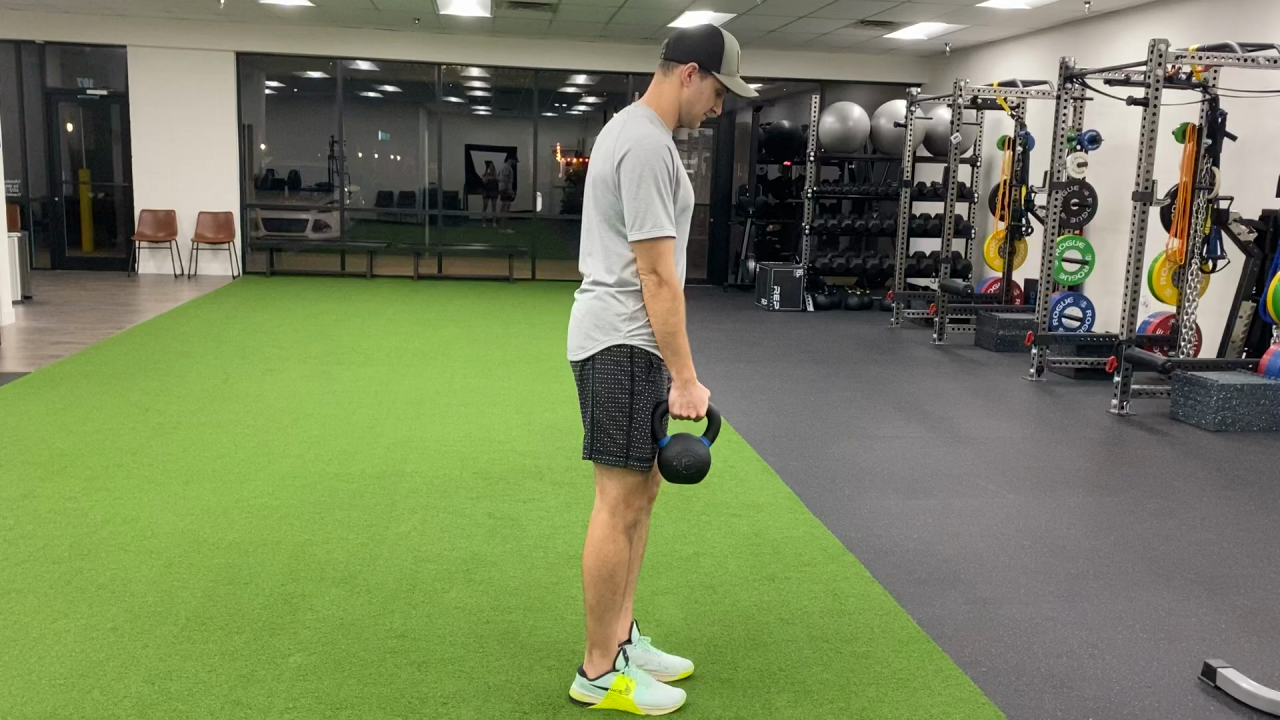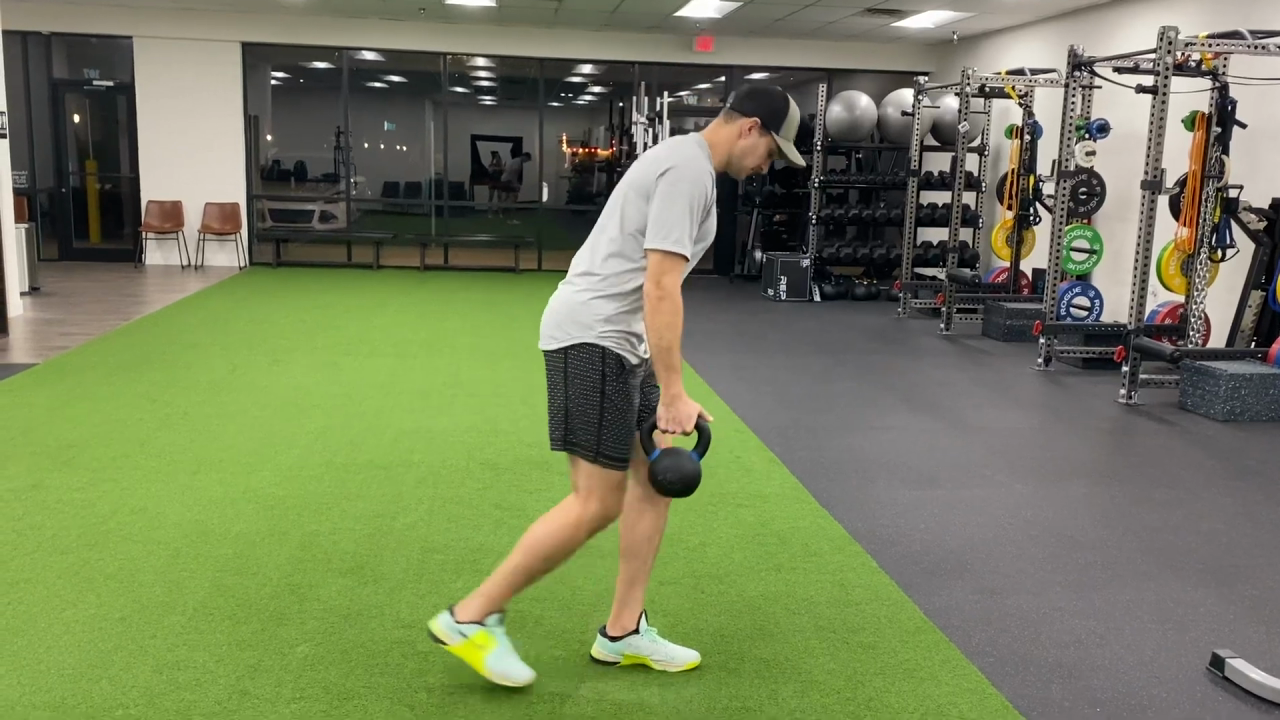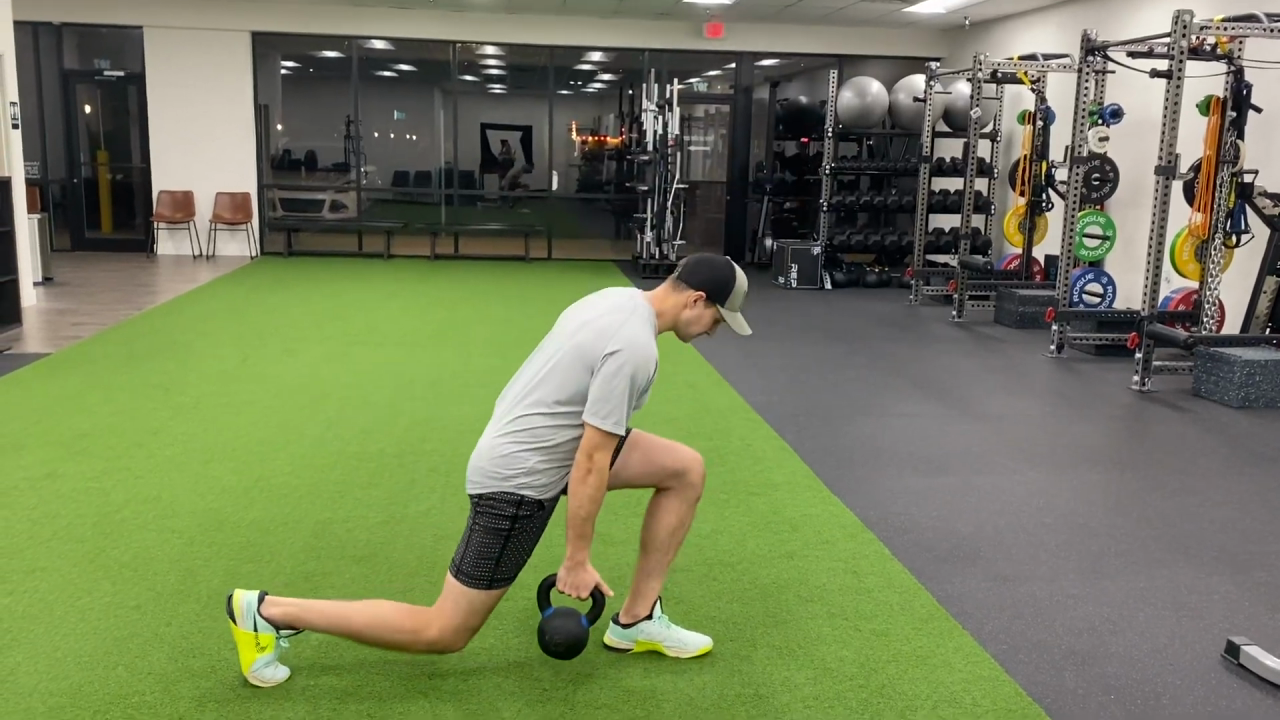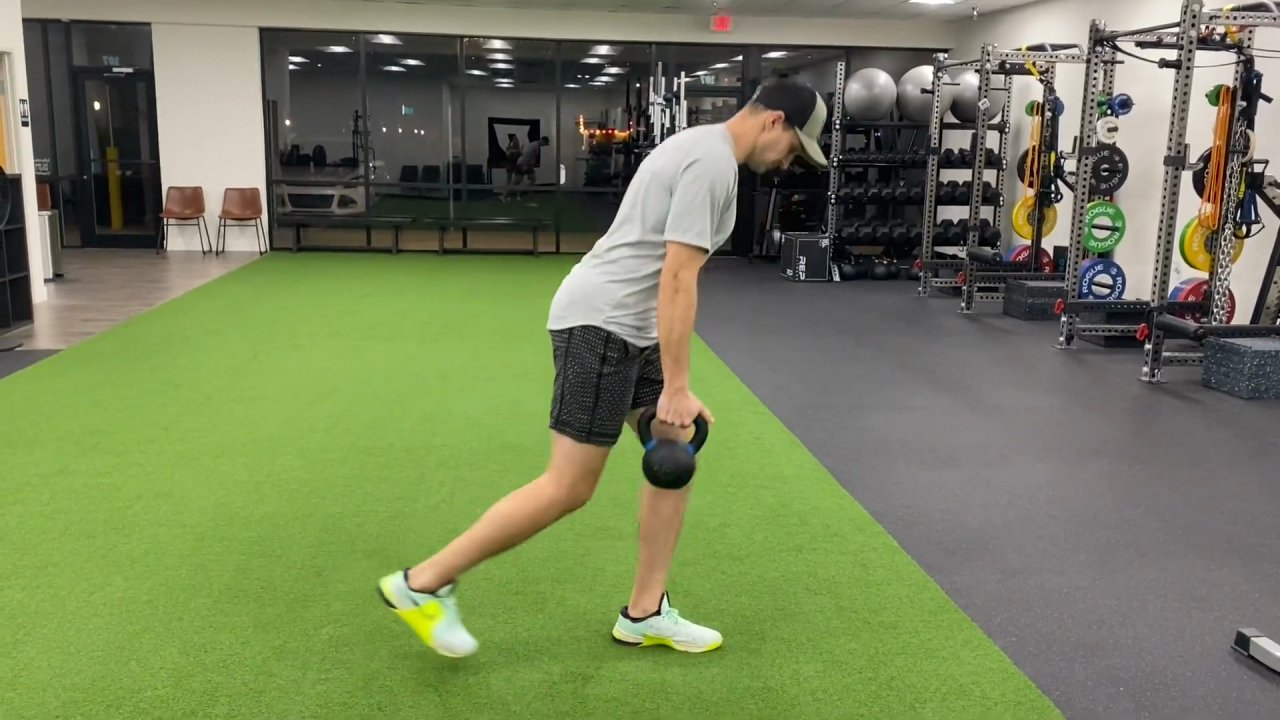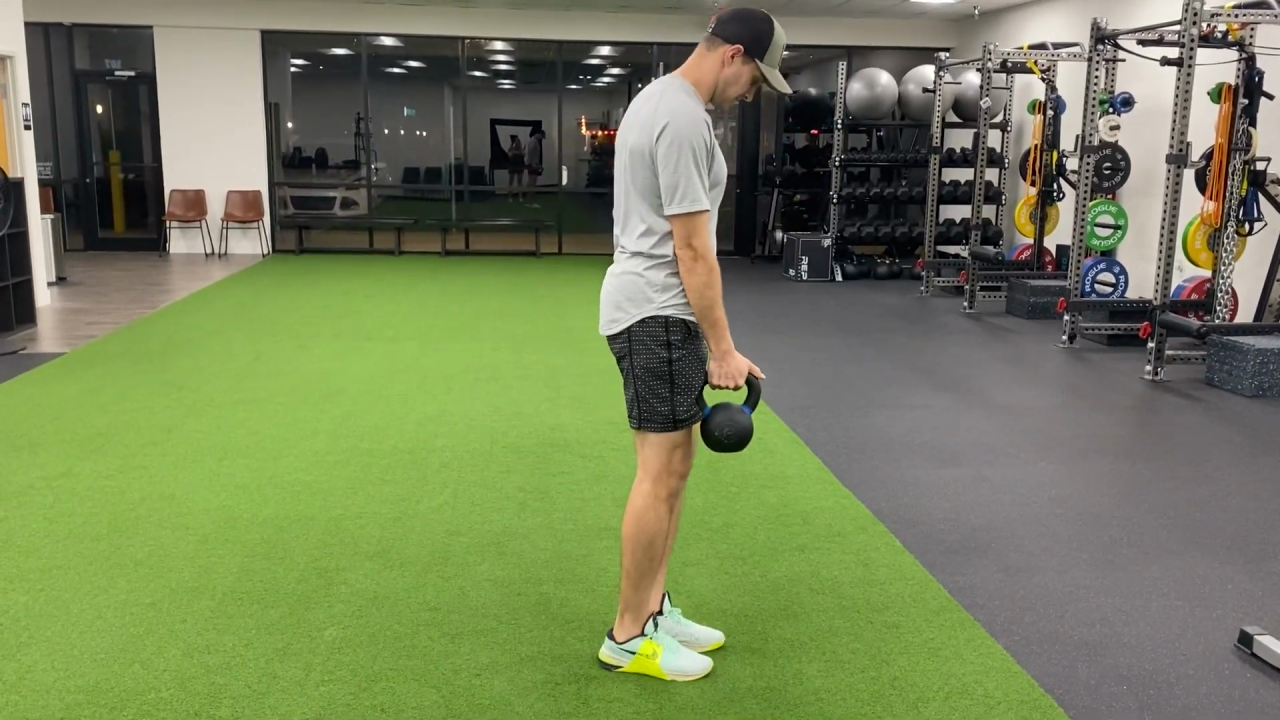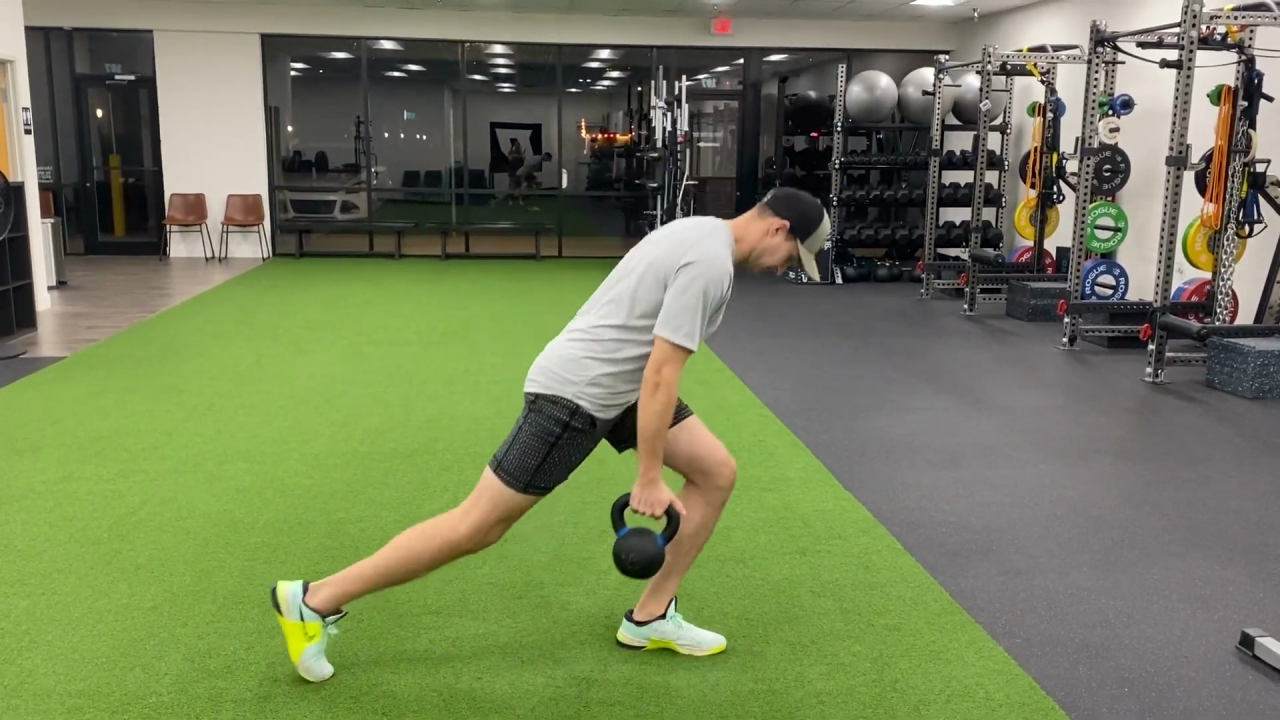
dt=0.7s
person 1, frame 1
left shoulder: (630, 131)
right shoulder: (648, 145)
right elbow: (658, 275)
left wrist: (672, 369)
right wrist: (685, 379)
left hip: (621, 339)
right hip: (623, 344)
left knee: (639, 496)
right knee: (619, 508)
left ankle: (621, 641)
person 1, frame 2
left shoulder: (683, 158)
right shoulder: (691, 169)
right elbow: (661, 288)
left wrist: (666, 384)
right wrist: (673, 395)
left hip: (615, 338)
right hip: (595, 337)
left knee: (658, 477)
right knee: (598, 503)
left ankle: (623, 632)
right ankle: (471, 618)
person 1, frame 3
left shoulder: (616, 299)
right shoulder: (634, 349)
right elbow: (592, 462)
right wrist: (577, 560)
left hip: (525, 448)
right hip: (521, 476)
left knee: (686, 470)
right knee: (443, 632)
left ankle: (637, 620)
right ankle: (267, 613)
person 1, frame 4
left shoulder: (702, 146)
right shoulder: (715, 163)
right elbow: (678, 279)
right wrist: (676, 388)
left hip: (632, 322)
right hip: (602, 322)
right knee: (566, 488)
left ankle: (644, 612)
right ankle: (422, 585)
person 1, frame 5
left shoulder: (657, 99)
right shoulder: (683, 118)
right elbow: (693, 249)
right wrist: (723, 349)
left hip: (651, 306)
right hip: (658, 313)
left knee: (673, 469)
right knee: (661, 476)
left ankle: (652, 613)
right ankle: (628, 637)
person 1, frame 6
left shoulder: (699, 232)
right shoulder: (710, 265)
right elbow: (662, 377)
right wrist: (648, 480)
left hip: (612, 383)
right hip: (576, 392)
left knee: (718, 472)
right knee: (478, 525)
left ankle: (650, 617)
right ankle: (312, 601)
